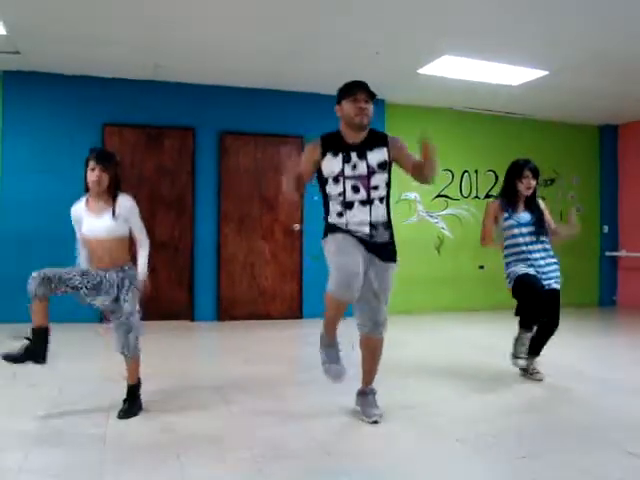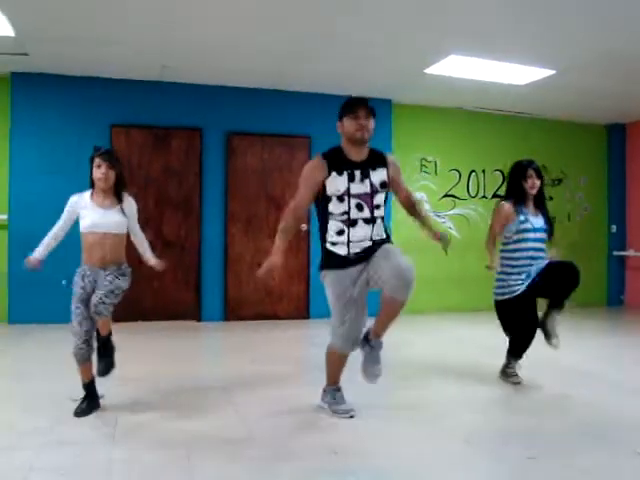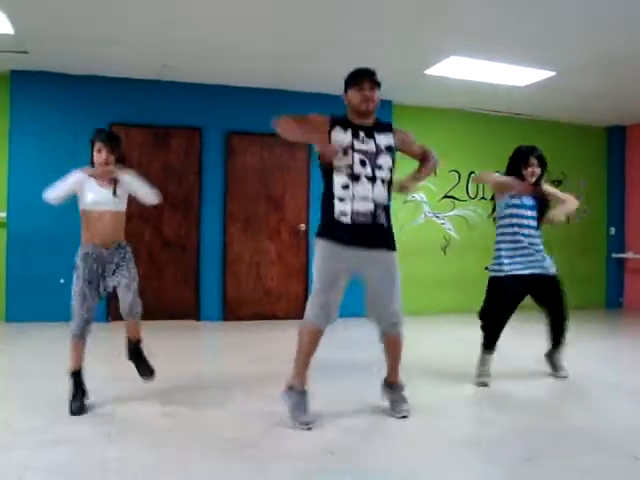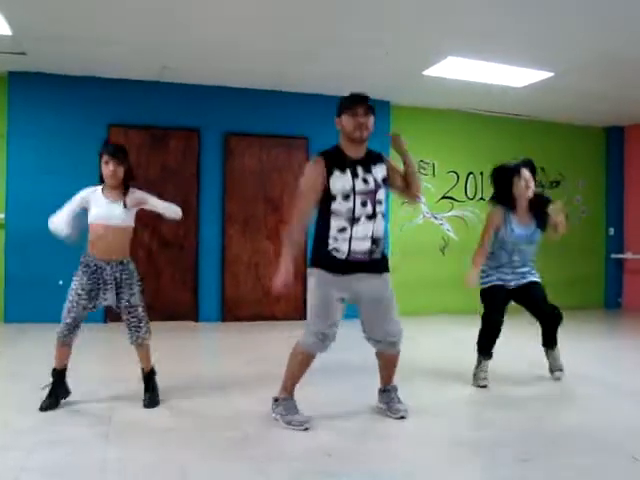
dt=0.3s
person 1, frame 1
left shoulder: (389, 144)
right shoulder: (320, 148)
left elbow: (425, 177)
right elbow: (294, 190)
left wrist: (429, 159)
right wrist: (290, 178)
left hip: (381, 246)
right hip: (342, 238)
left knee: (374, 321)
right knee: (346, 283)
left ankle: (366, 392)
right ankle: (328, 340)
person 1, frame 2
left shoulder: (386, 163)
right shoulder: (320, 165)
left elbow: (407, 198)
right elbow: (295, 209)
left wrist: (429, 227)
right wrist: (279, 250)
left hip: (377, 251)
right hip: (340, 262)
left knee: (402, 275)
right knee: (346, 330)
left ankle: (373, 338)
right ankle: (331, 390)
person 1, frame 3
left shoulder: (391, 134)
right shoulder: (328, 126)
left elbow: (429, 156)
right elbow: (282, 124)
left wrist: (415, 178)
right wrist: (322, 144)
left hip: (379, 240)
right hip: (335, 239)
left knee: (389, 318)
right knee: (320, 311)
left ankle: (393, 386)
right ankle: (295, 389)
person 1, frame 4
left shoulder: (382, 164)
right shoulder: (321, 166)
left elbow: (412, 193)
right elbow: (299, 215)
left wrist: (406, 158)
right wrist: (286, 260)
left hip: (374, 270)
right hip: (329, 271)
left knee: (389, 335)
right knee: (318, 336)
left ankle: (388, 393)
right ankle: (283, 399)
person 2, frame 1
left shoulder: (125, 203)
right shoulder: (78, 209)
left elbow: (142, 240)
right elbow: (83, 246)
left wrist: (142, 273)
right wrist: (86, 272)
left hip: (123, 276)
right hip: (90, 274)
left knee: (129, 334)
right knee: (38, 280)
left ankle: (133, 395)
right ankle: (37, 346)
person 2, frame 2
left shoulder: (126, 202)
right shoulder: (78, 201)
left elbow: (136, 233)
right elbow: (60, 229)
left wrist: (149, 257)
right wrist: (39, 254)
left hip: (117, 272)
right hip: (86, 273)
left knee: (99, 303)
right knee: (79, 338)
left ankle: (105, 344)
right ankle: (90, 395)
person 2, frame 3
left shoulder: (125, 180)
right shoulder: (80, 180)
left elbow: (153, 199)
right elbow: (51, 197)
left wrist: (125, 175)
right wrist: (79, 176)
left hip: (120, 254)
right hip: (88, 256)
left knee: (129, 301)
right knee: (80, 319)
left ankle: (135, 349)
right ankle: (78, 387)
person 2, frame 4
left shoulder: (136, 196)
right shoulder: (90, 194)
left elbow: (176, 213)
right elbow: (56, 220)
left wrist: (147, 202)
right wrist: (64, 227)
left hip: (124, 270)
right hip: (91, 267)
left knee: (138, 326)
right knee: (68, 323)
left ankle: (150, 383)
right ankle: (58, 384)
person 3, frame 1
left shoulder: (538, 205)
right shoulder: (497, 206)
left elbow: (555, 233)
right elbow: (485, 241)
left wrist: (570, 228)
right wrist: (494, 232)
left hip: (548, 271)
right hip: (521, 270)
left knee: (550, 323)
right knee: (535, 293)
left ankle: (529, 360)
right ankle: (524, 335)
person 3, frame 2
left shoulder: (540, 208)
right shoulder: (507, 207)
left elbow: (545, 241)
right elbow: (491, 242)
left wrist: (551, 256)
right wrist: (495, 262)
left hip: (539, 269)
right hip: (513, 277)
left knee: (570, 273)
right knee: (524, 327)
left ankle: (550, 315)
right ankle: (509, 365)
person 3, frame 3
left shoulder: (542, 191)
right shoulder: (502, 186)
left elbow: (572, 202)
right elbow: (480, 178)
left wrist: (561, 211)
right wrist: (510, 182)
left hip: (537, 262)
right hip: (507, 264)
left knee: (557, 310)
right knee: (496, 313)
left ankle: (555, 355)
right ankle: (485, 361)
person 3, frame 4
left shoulder: (542, 210)
right shoulder: (500, 213)
left elbow: (558, 231)
right elbow: (483, 248)
right wrist: (474, 272)
left hip: (525, 276)
right hip: (496, 279)
left knee: (551, 315)
right knee: (492, 321)
left ankle: (552, 355)
right ankle: (481, 366)
